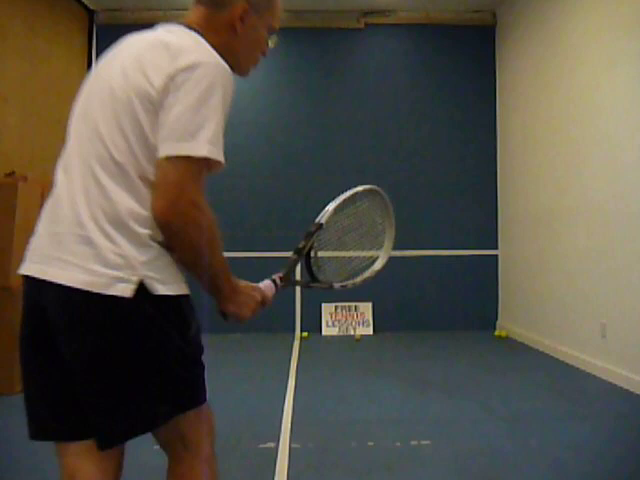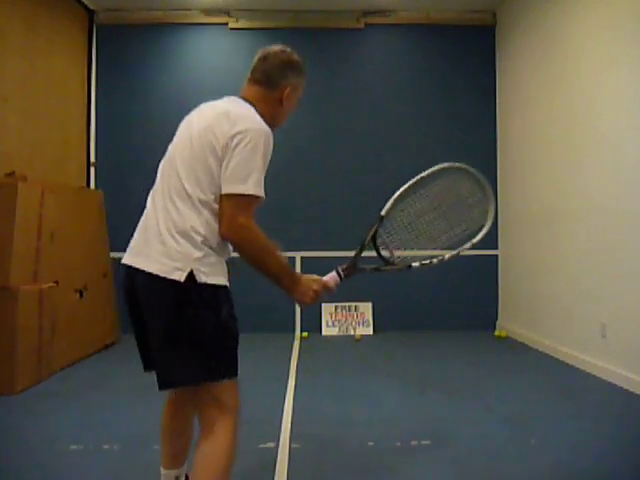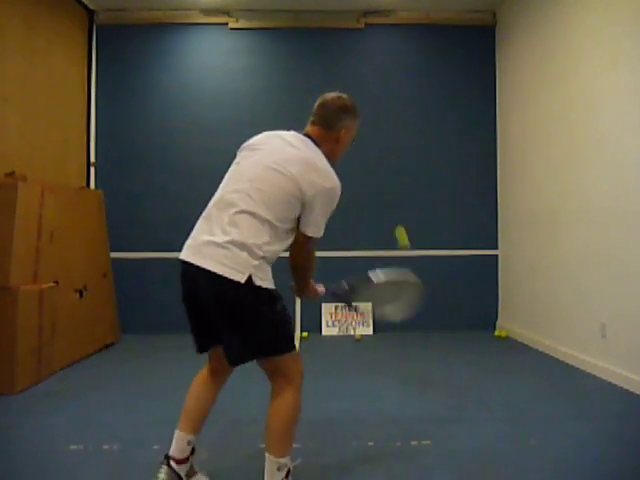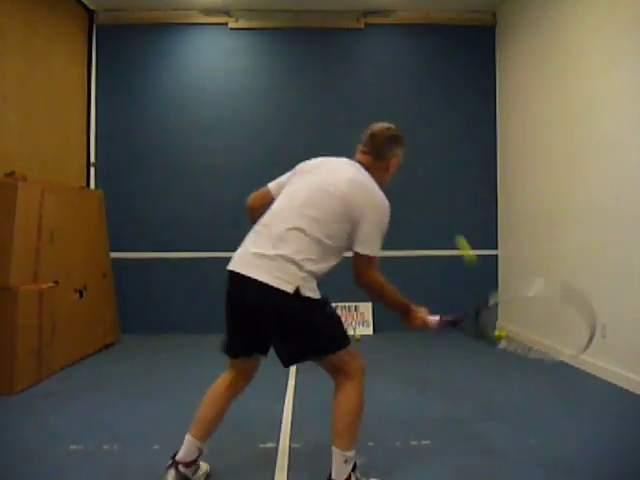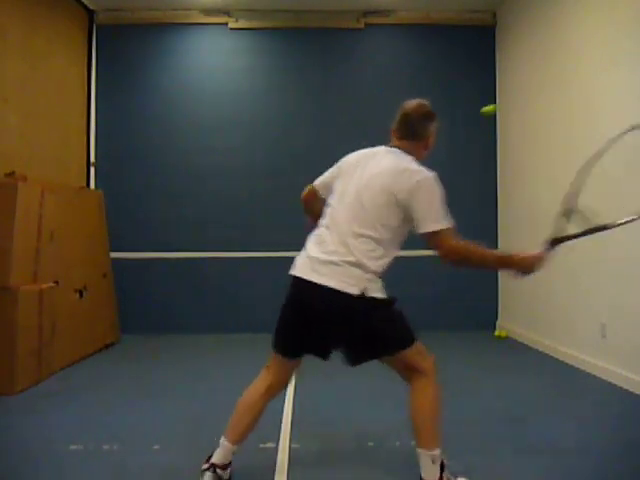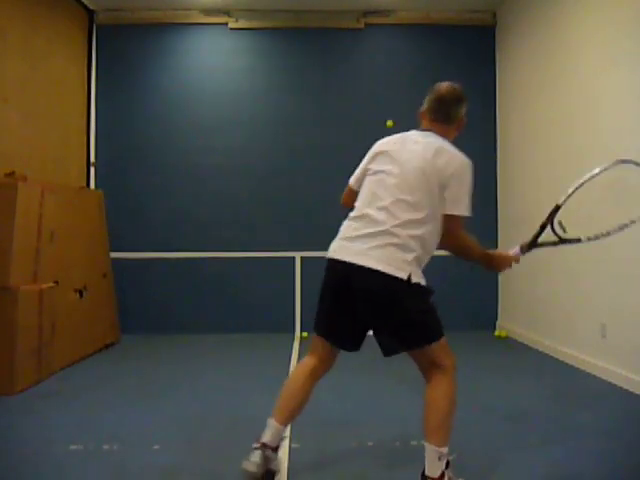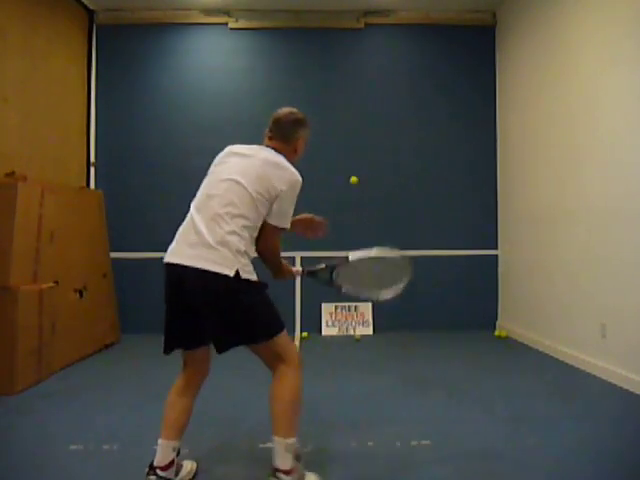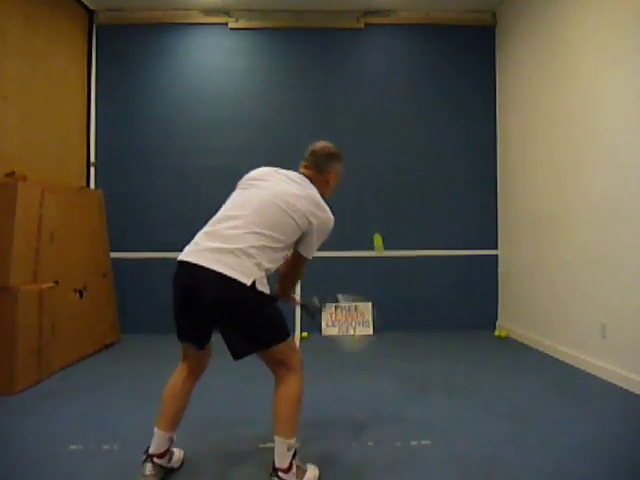
dt=0.7s
person 1, frame 1
left shoulder: (129, 50)
right shoulder: (203, 67)
right elbow: (175, 205)
right wrist: (227, 288)
left hip: (50, 274)
right hip: (121, 288)
person 1, frame 2
left shoulder: (206, 112)
right shoulder: (253, 129)
right elbow: (236, 226)
left wrist: (260, 251)
right wrist: (293, 283)
left hip: (144, 266)
right hip: (184, 278)
left knee: (186, 389)
right knee: (219, 414)
person 1, frame 3
left shoulder: (262, 139)
right shoulder: (326, 181)
right elbow: (301, 253)
right wrist: (305, 287)
left hip: (195, 261)
right hip: (239, 277)
left knee: (217, 365)
right knee: (288, 376)
person 1, frame 4
left shoulder: (315, 165)
right shoulder: (374, 200)
left elbow: (254, 204)
right elbow: (367, 277)
right wrist: (408, 311)
left hip: (242, 272)
right hip: (285, 288)
left knee: (238, 373)
right knee: (351, 372)
person 1, frame 5
left shoulder: (355, 159)
right shoulder: (420, 180)
left elbow: (309, 200)
right elbow: (450, 250)
right wrist: (511, 262)
left hip: (304, 279)
right hip: (352, 293)
left knee: (272, 377)
right knee: (422, 370)
person 1, frame 6
left shoulder: (385, 145)
right shoulder: (457, 163)
left elbow: (348, 201)
right elbow: (451, 238)
right wrist: (493, 259)
left hip: (343, 261)
right hip: (392, 276)
left knee: (316, 360)
right knee: (441, 369)
person 1, frame 7
left shoulder: (230, 152)
right shoulder: (288, 176)
right elbow: (267, 245)
left wrist: (289, 223)
right wrist: (282, 270)
left hip: (179, 264)
right hip: (223, 274)
left knee: (193, 371)
right knee: (286, 361)
person 1, frame 8
left shoulder: (260, 173)
right shoulder: (322, 214)
right elbow: (293, 270)
right wrist: (284, 293)
left hip: (189, 265)
right hip: (236, 282)
left knee: (192, 364)
right knee: (289, 366)
